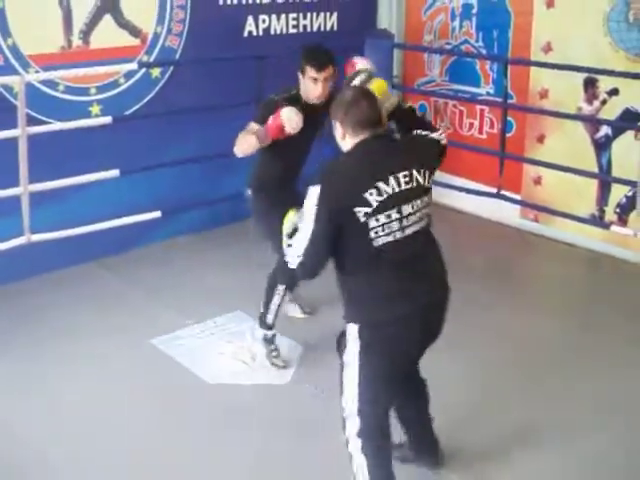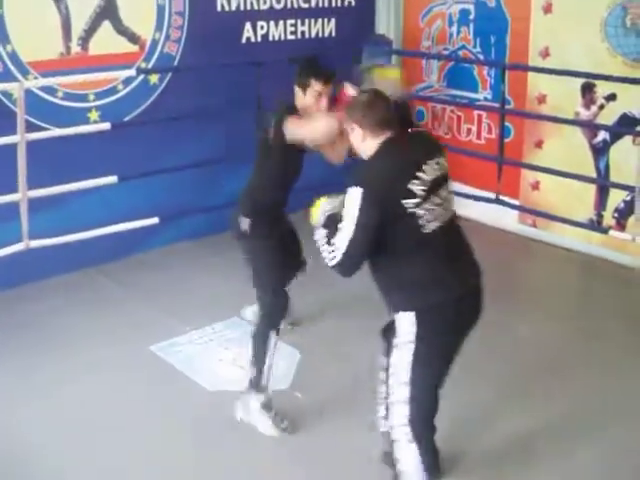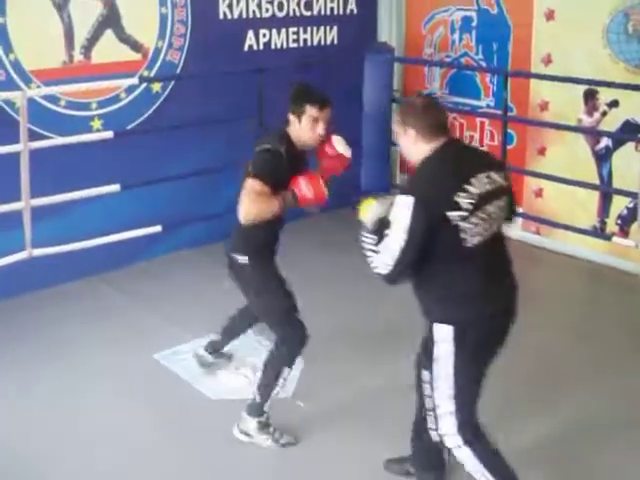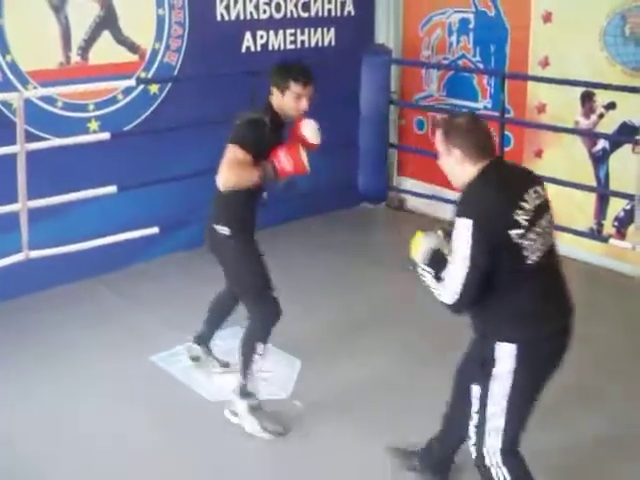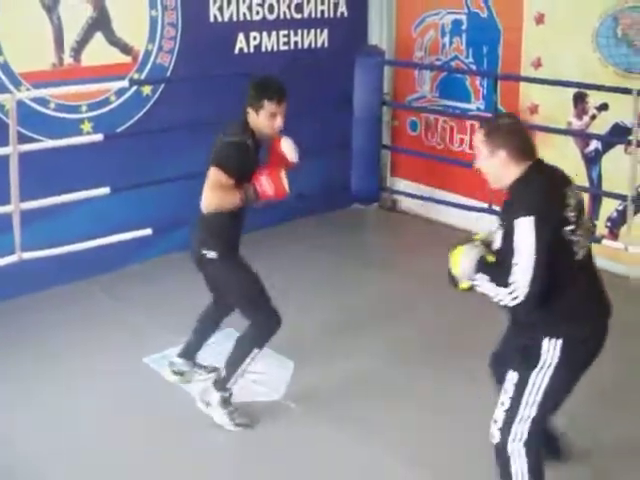
dt=0.2s
person 1, frame 1
left shoulder: (333, 182)
right shoulder: (414, 152)
left elbow: (302, 263)
right elbow: (436, 141)
left wrist: (291, 231)
left hip: (378, 318)
right hip: (431, 300)
left knee: (364, 425)
right knee: (401, 370)
right ankle: (424, 446)
person 1, frame 2
left shoulder: (371, 182)
right shoulder: (426, 146)
left elbow: (343, 260)
left wrist: (324, 222)
left hip: (426, 308)
right hip: (463, 291)
left knee: (403, 416)
right knee: (417, 375)
person 1, frame 3
left shoulder: (421, 188)
right shoulder: (485, 162)
left elbow: (391, 267)
right elbow: (508, 207)
left wrist: (374, 224)
left hip: (461, 318)
right hip: (495, 303)
left knee: (452, 422)
right knee: (430, 377)
person 1, frame 4
left shoulder: (475, 209)
right shoulder: (522, 178)
left elbow: (456, 294)
left wrist: (428, 257)
right wrist: (451, 248)
left hip: (521, 339)
right hip: (541, 317)
left knee: (492, 442)
right knee: (469, 383)
person 1, frame 5
left shoulder: (529, 207)
right shoulder: (549, 178)
left elbow: (520, 294)
left wrist: (476, 270)
right wrist: (492, 253)
left hip: (562, 333)
right hip: (566, 314)
left knee: (511, 432)
right knee: (504, 366)
right ankle: (541, 441)
person 2, frame 1
left shoulder: (323, 110)
right shoulder: (279, 104)
right elbow: (240, 147)
right wrist: (271, 131)
left hip: (289, 190)
right hip: (264, 192)
left ankle: (286, 297)
right ankle: (266, 331)
person 2, frame 2
left shoulder: (306, 121)
right shoulder: (285, 120)
left elbow: (337, 155)
right elbow: (313, 131)
left hip: (273, 216)
right hip: (256, 221)
left knee: (295, 263)
right knee: (276, 303)
left ankle: (267, 308)
right ankle: (255, 397)
person 2, frame 3
left shoulder: (295, 152)
right shoulder: (270, 155)
left elbow: (305, 194)
right elbow: (247, 211)
left wrist: (324, 174)
right wrist: (294, 196)
left hip: (257, 251)
right hip: (248, 256)
left knee: (261, 309)
right knee: (293, 334)
left ankle: (212, 349)
right ankle: (253, 420)
person 2, frame 4
left shoulder: (274, 124)
right shoulder: (254, 125)
left elbow: (267, 170)
right elbow: (226, 178)
left wrist: (297, 151)
right wrist: (275, 167)
left hip: (235, 225)
right hip: (228, 228)
left knee: (239, 288)
right knee: (267, 309)
left ankle: (199, 346)
right ankle: (242, 399)
person 2, frame 5
left shoulder: (247, 140)
right shoulder: (235, 144)
left elbow: (249, 185)
right elbow: (210, 201)
left wrist: (277, 167)
right wrist: (256, 190)
left hip: (212, 244)
right hip: (216, 248)
left knee: (224, 302)
right knee: (267, 320)
left ankle: (184, 360)
right ankle: (216, 393)
person 3, frame 1
left shoulder: (594, 101)
right shoulder: (582, 107)
right elbow: (591, 114)
right wrist: (605, 97)
left hip: (608, 131)
right hip: (601, 140)
right knee: (604, 177)
right ankle: (599, 211)
person 3, frame 2
left shoulder: (592, 106)
right shoulder: (579, 112)
right elbow: (589, 119)
right wrist: (602, 103)
left hip: (606, 136)
right hip: (599, 145)
left knee: (627, 118)
right knee: (602, 182)
right ankle: (597, 216)
person 3, frame 3
left shoulder: (595, 112)
right shoulder: (582, 119)
right elbow: (591, 126)
right wrist: (604, 111)
left hip: (608, 143)
right hip: (601, 151)
right knee: (606, 189)
right ankle: (600, 223)
person 3, frame 4
left shoulder: (592, 115)
right shoulder: (579, 121)
right elbow: (588, 128)
right wrist: (601, 114)
left hip: (605, 144)
right hip: (598, 153)
left knee: (626, 126)
right knee: (602, 190)
right ankle: (598, 224)
person 3, frame 5
left shoulder: (584, 116)
right shoulder: (572, 122)
right elbow: (581, 128)
right wrist: (592, 115)
left hip: (598, 145)
right hip: (591, 153)
right knee: (596, 191)
